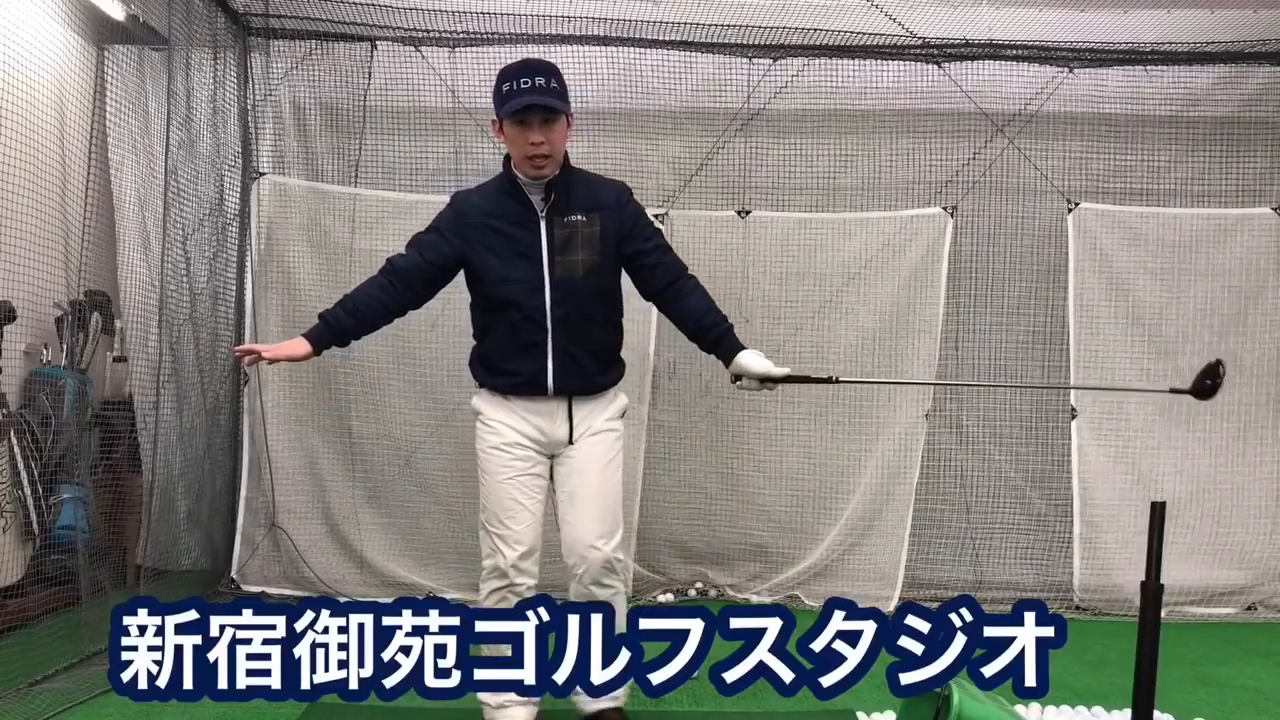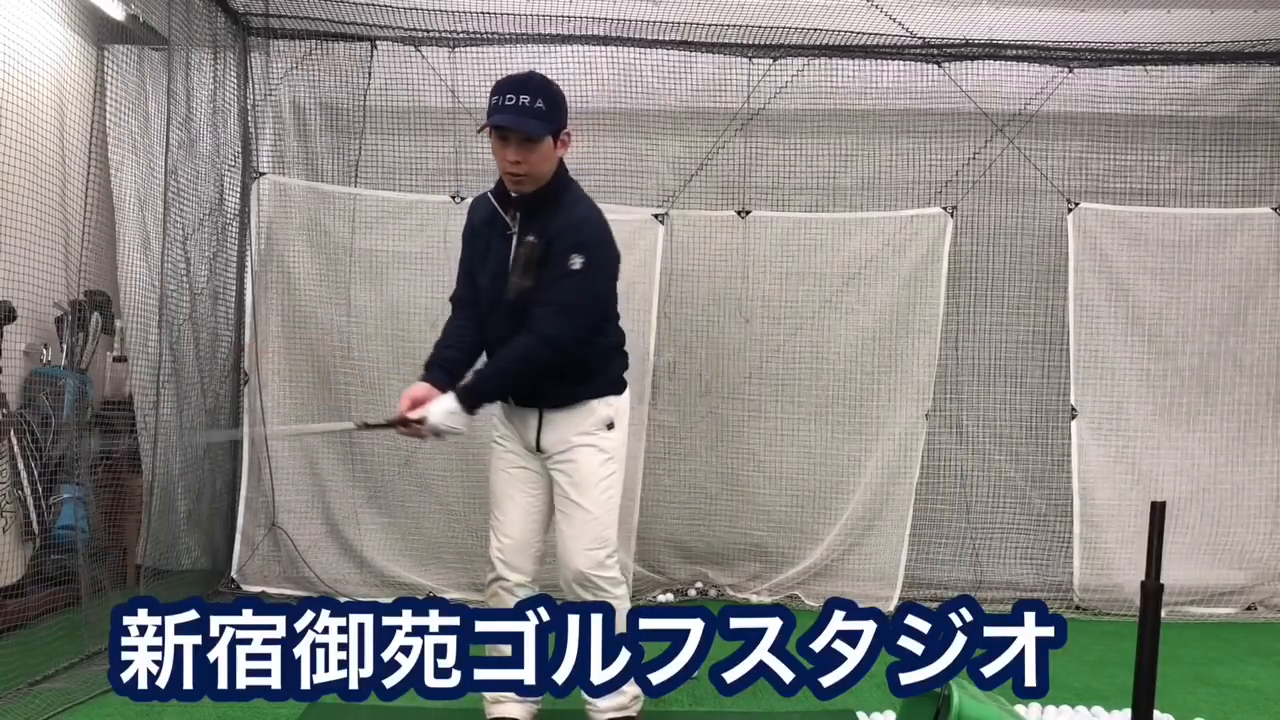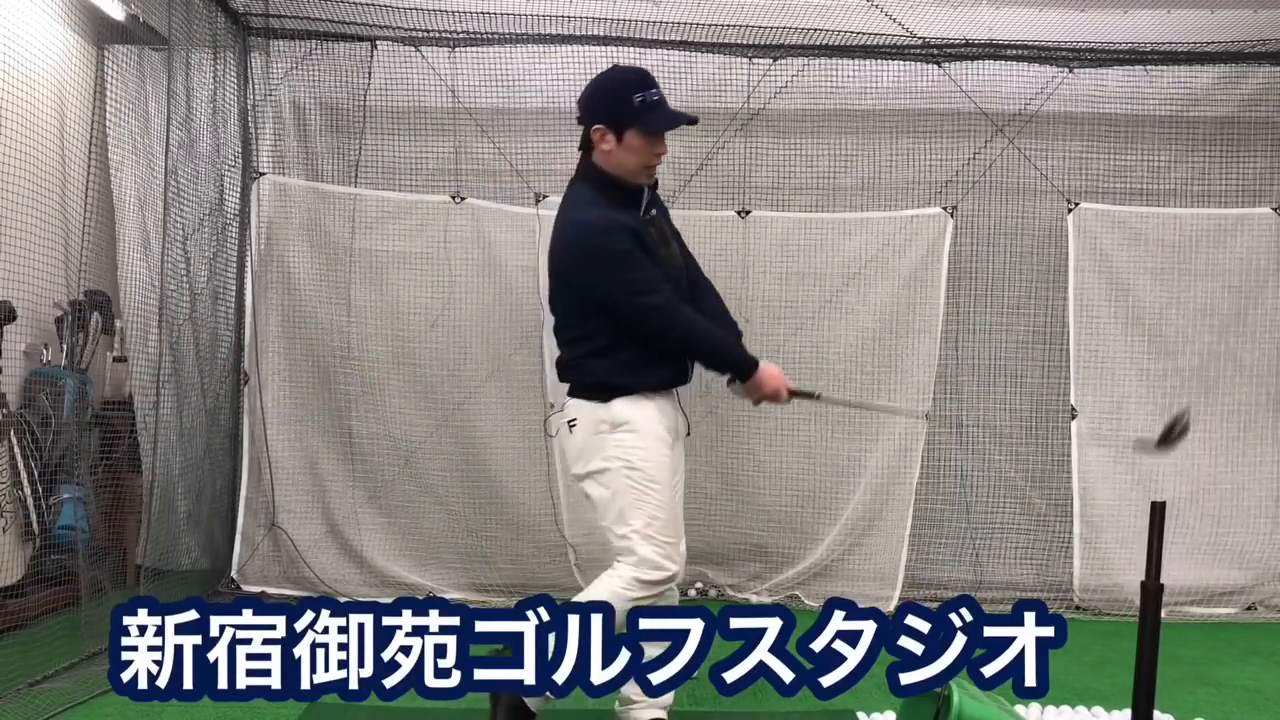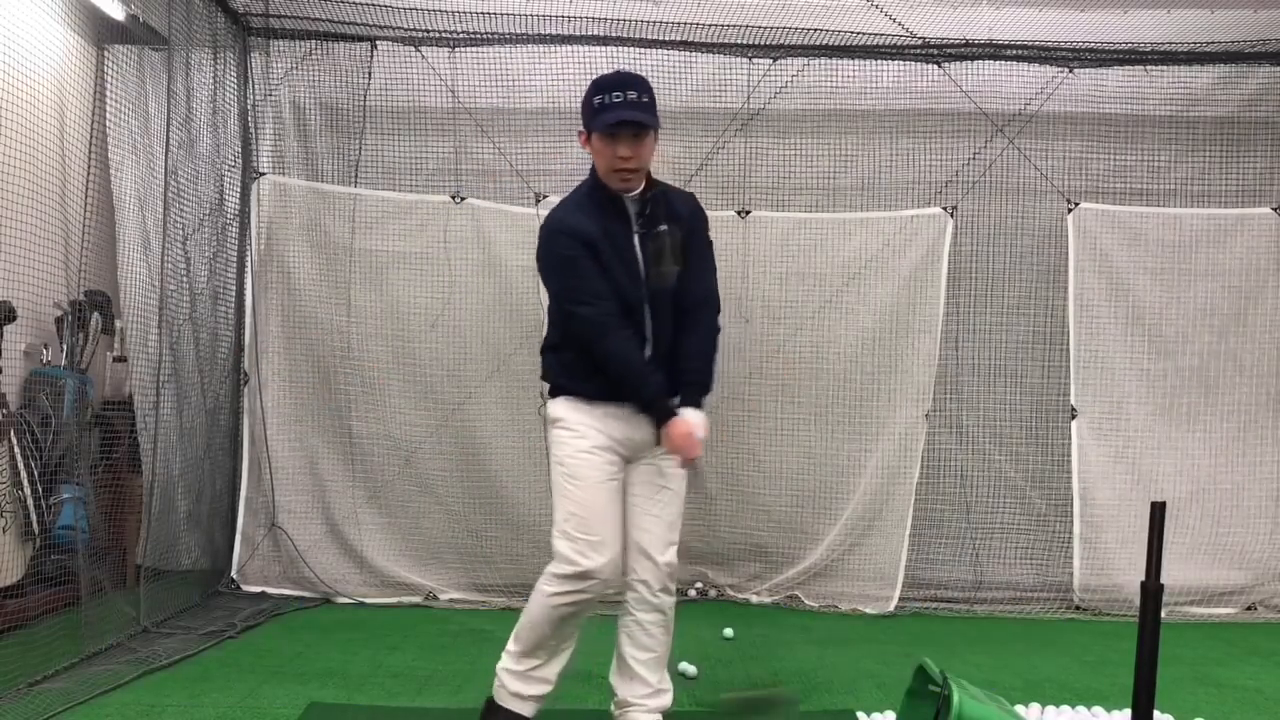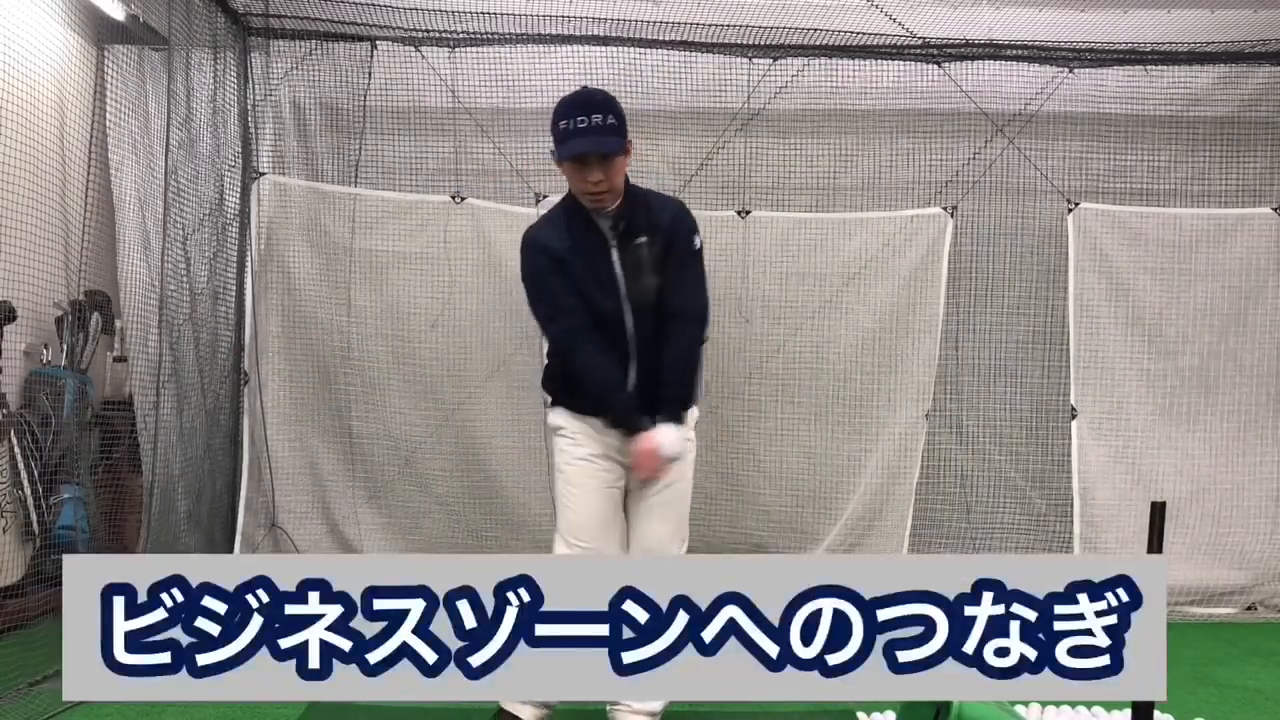
dt=1s
person 1, frame 1
left shoulder: (608, 202)
right shoulder: (472, 213)
left elbow: (670, 282)
right elbow: (400, 281)
left wrist: (733, 350)
right wrist: (314, 338)
left hip: (594, 409)
right hip: (508, 413)
left knee: (597, 554)
right knee: (508, 568)
person 1, frame 2
left shoulder: (581, 226)
right shoulder: (484, 215)
left elbow: (549, 338)
right elbow: (468, 312)
left wrist: (460, 400)
right wrist: (434, 381)
left hip: (584, 414)
right hip: (511, 416)
left knee: (589, 566)
right knee: (508, 568)
person 1, frame 3
left shoulder: (644, 201)
right shoulder: (587, 227)
left elbow: (694, 288)
right elbow: (665, 318)
left wrist: (742, 362)
right wrist: (749, 367)
left hip: (658, 406)
right hip: (615, 415)
left knee: (664, 568)
right knee: (650, 566)
person 1, frame 4
left shoulder: (682, 213)
right shoulder: (567, 227)
left elbow: (699, 316)
right elbow: (602, 336)
left wrist: (689, 407)
right wrist: (669, 414)
left hip: (659, 417)
right hip: (587, 416)
left knee: (653, 571)
right knee: (584, 566)
person 1, frame 5
left shoulder: (670, 222)
right shoulder: (545, 242)
left elbow: (687, 330)
right elbow: (578, 346)
left wrist: (668, 424)
right wrist: (632, 429)
left hip: (666, 422)
right hip: (584, 423)
